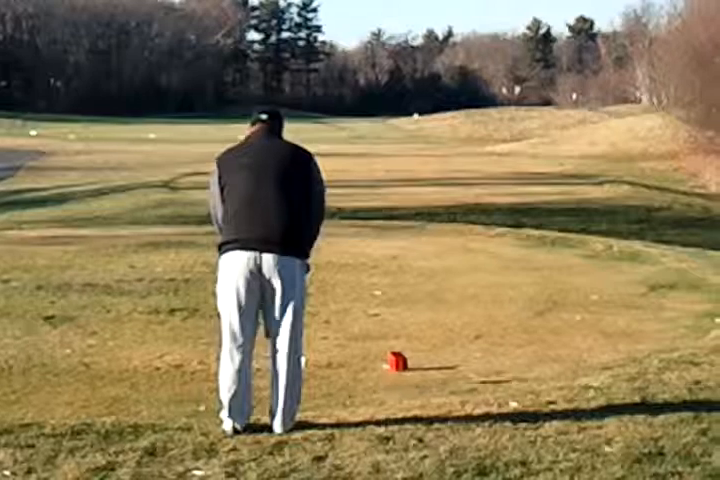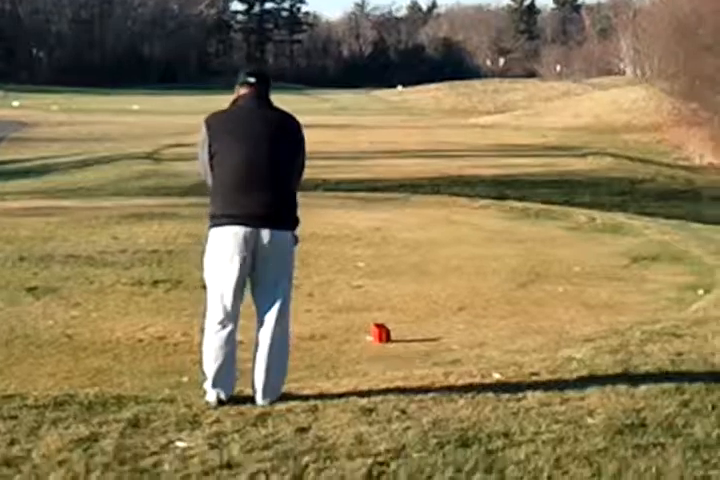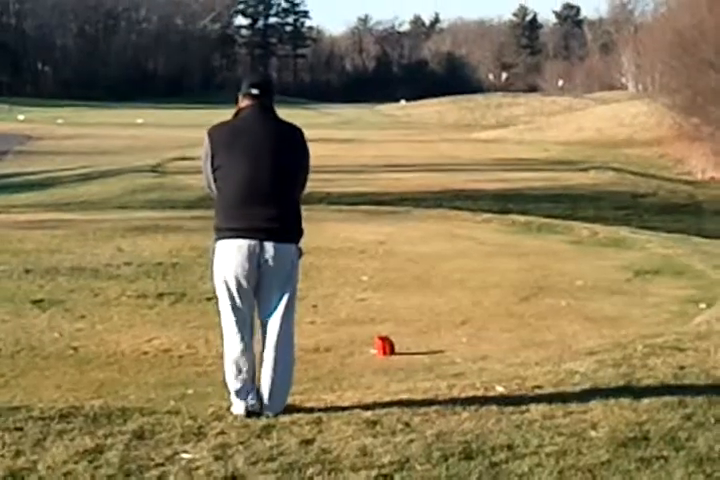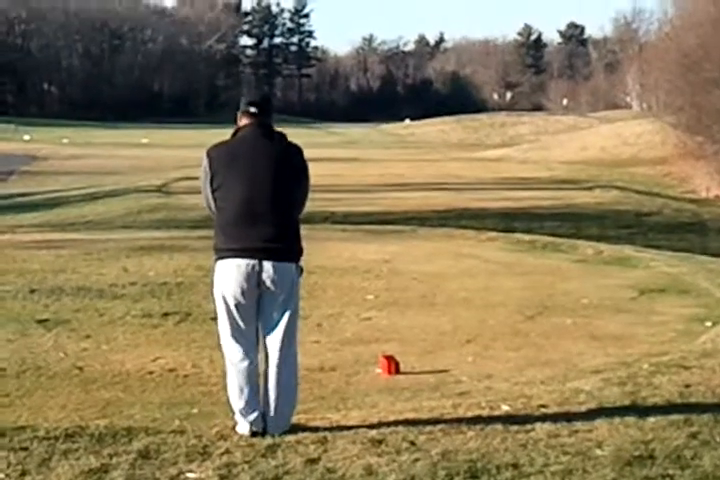
dt=0.4s
person 1, frame 1
left shoulder: (226, 160)
right shoulder: (301, 158)
left elbow: (218, 217)
right elbow: (315, 213)
left hip: (237, 254)
right hip: (285, 257)
left knee: (235, 342)
right knee: (287, 343)
left ankle: (234, 418)
right ankle: (283, 419)
person 1, frame 2
left shoulder: (215, 124)
right shoulder: (289, 125)
left elbow: (209, 175)
left hip: (228, 226)
right hip: (276, 228)
left knee: (222, 314)
right knee: (273, 314)
left ankle: (217, 389)
right ankle: (267, 391)
person 1, frame 3
left shoulder: (218, 135)
right shoulder: (293, 136)
left elbow: (213, 186)
right elbow: (298, 186)
left hip: (234, 240)
right hip: (281, 241)
left knee: (237, 328)
right knee: (277, 326)
left ankle: (243, 400)
right ankle: (272, 402)
person 1, frame 4
left shoulder: (216, 155)
right shoulder: (292, 154)
left elbow: (212, 206)
right elbow: (298, 205)
left hip: (233, 260)
right hip: (281, 260)
left knee: (239, 348)
right knee: (281, 346)
left ankle: (248, 420)
right ankle: (277, 421)
